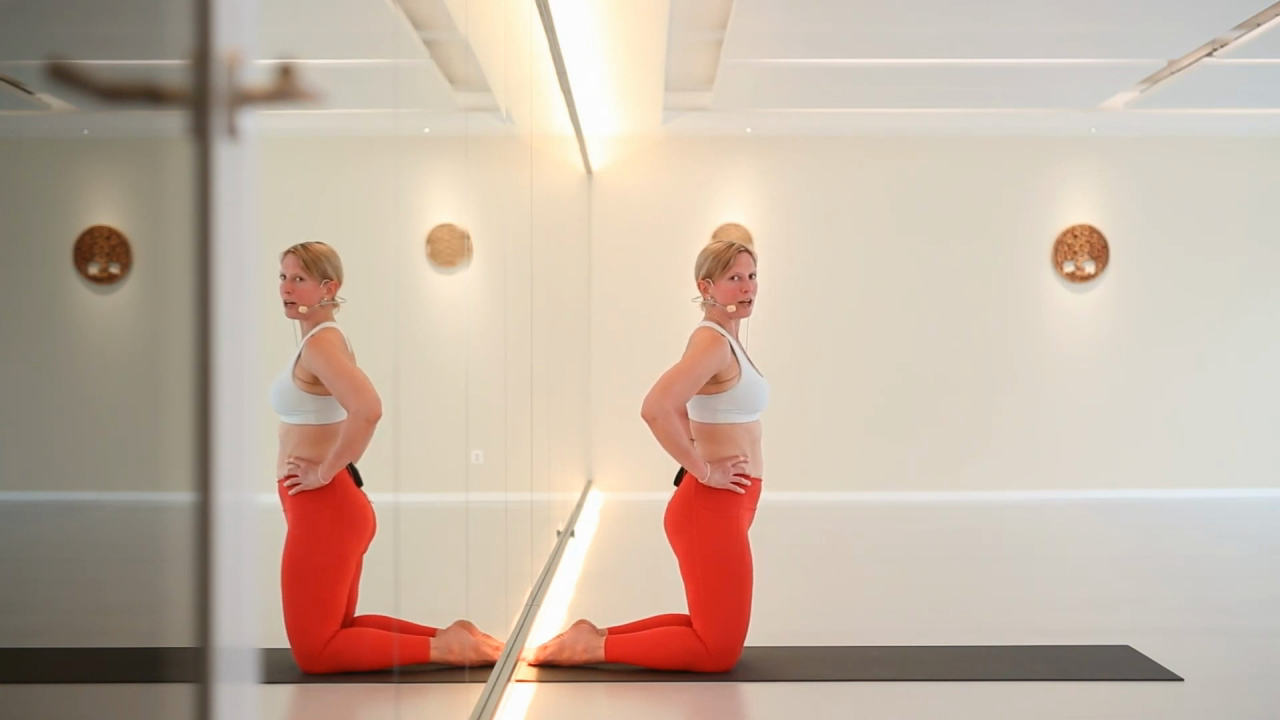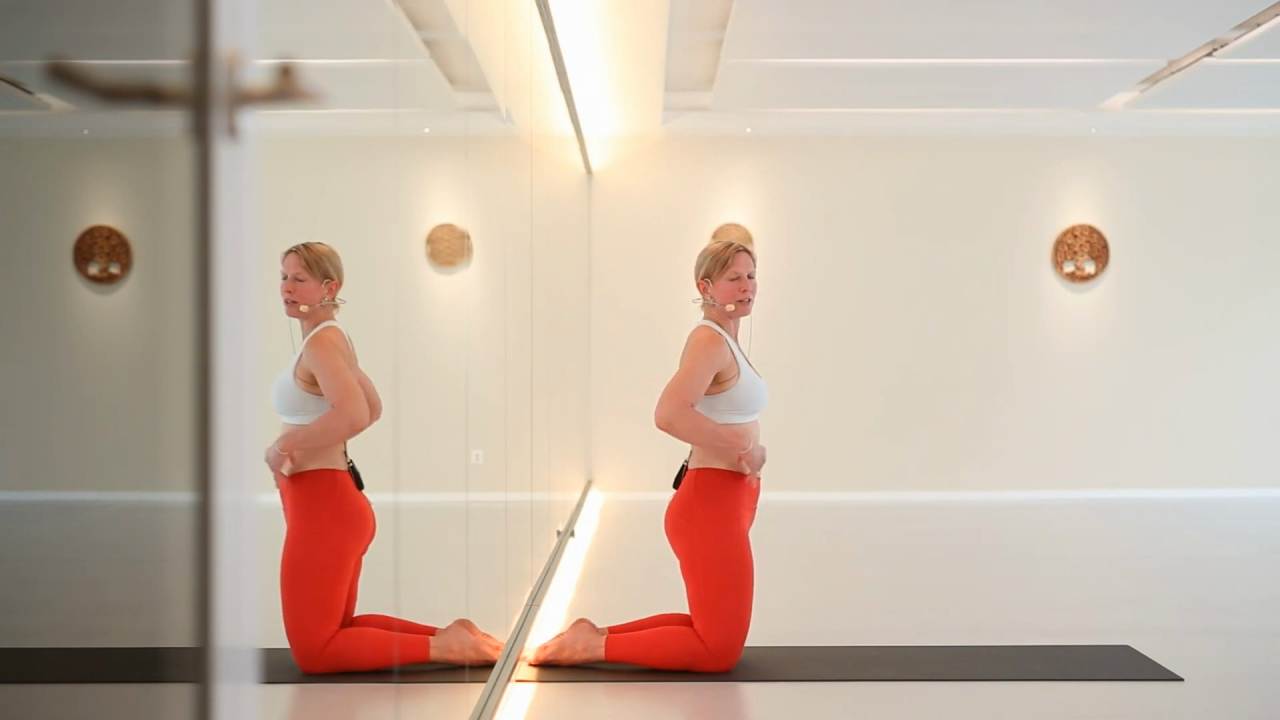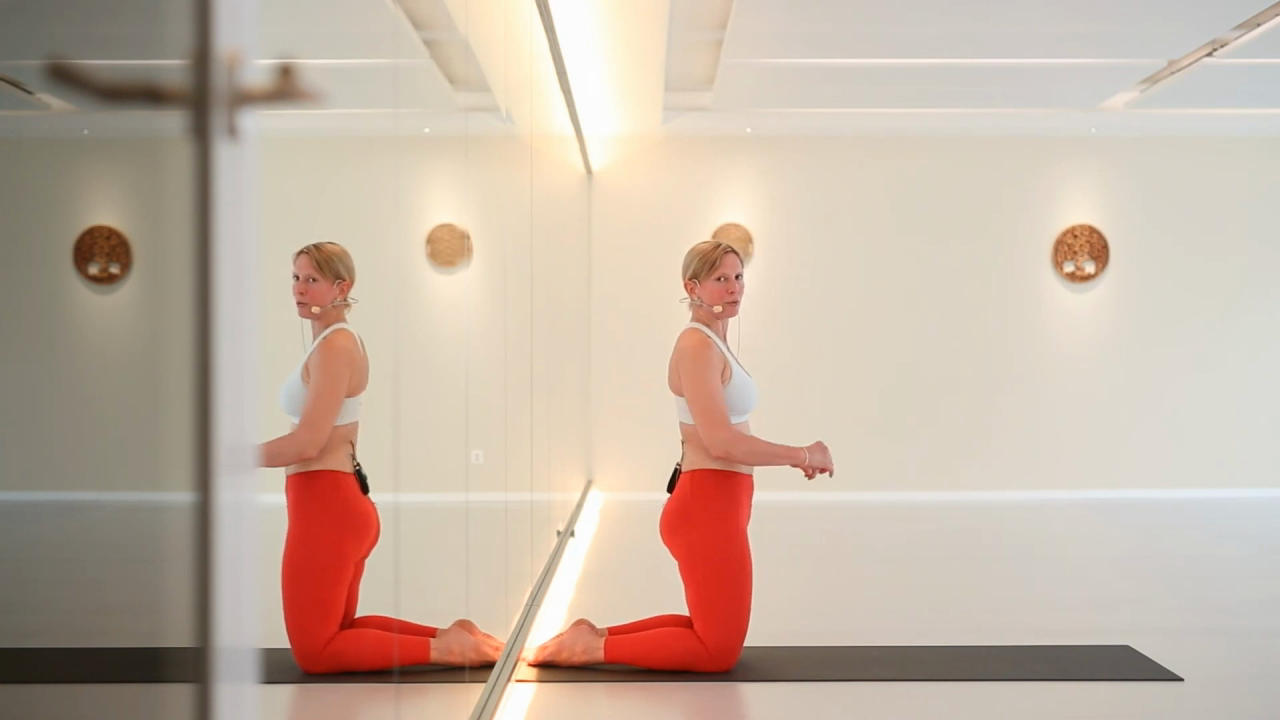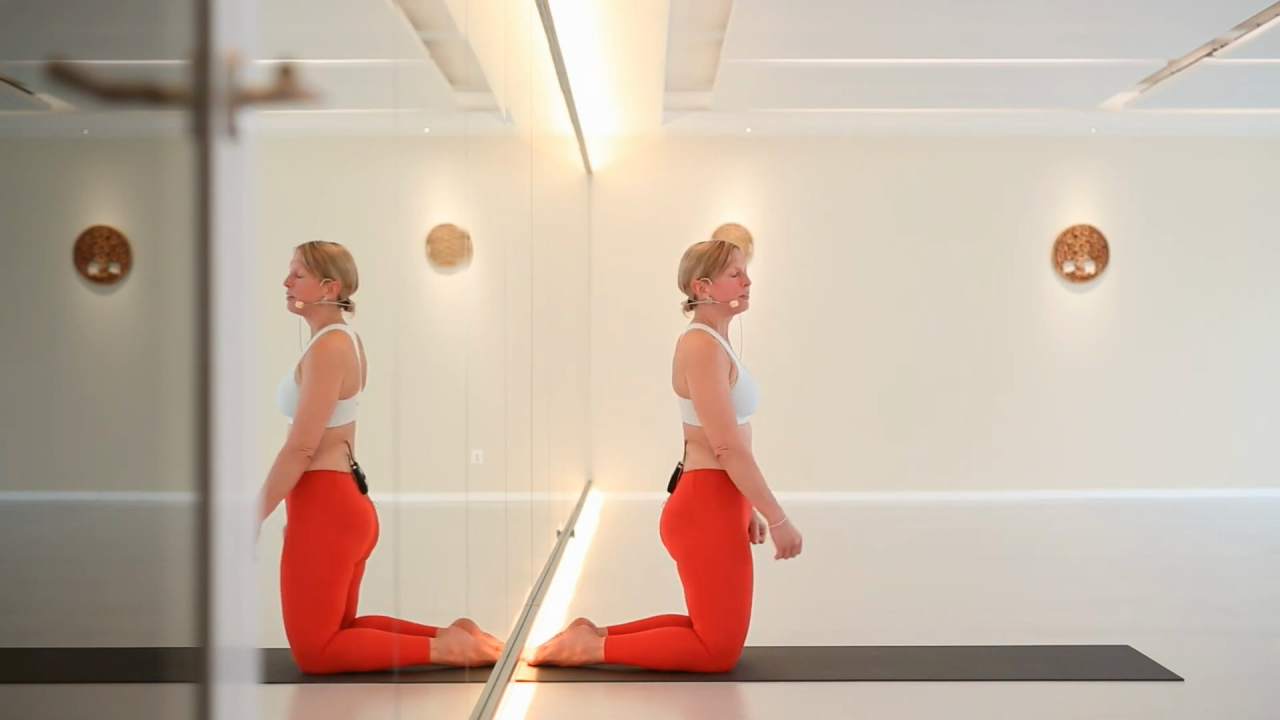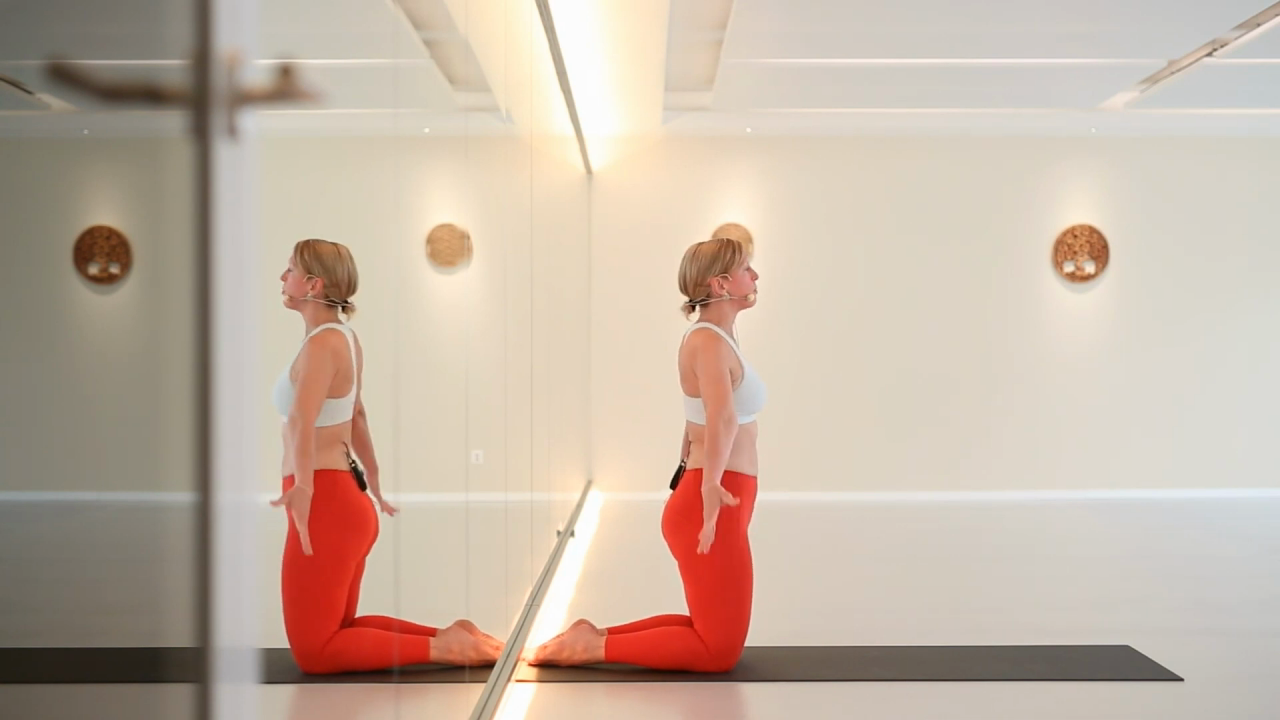
dt=0.4s
person 1, frame 1
left shoulder: (722, 341)
right shoulder: (713, 343)
left elbow: (681, 410)
right elbow: (655, 409)
right wrist: (703, 471)
left hip: (718, 509)
right hip: (712, 510)
left knee: (712, 633)
right knee: (718, 650)
left ankle: (596, 635)
right ankle: (593, 648)
person 1, frame 2
left shoulder: (721, 341)
right shoulder: (709, 342)
right elbow: (669, 414)
left wrist: (740, 449)
right wrist: (743, 444)
left hip: (720, 504)
right hip: (714, 507)
left knee: (711, 633)
right knee: (719, 651)
left ankle: (595, 634)
right ankle: (595, 646)
person 1, frame 3
left shoulder: (711, 344)
right shoulder: (698, 347)
right elbow: (722, 443)
left wrist: (793, 456)
right wrist: (801, 456)
left hip: (711, 506)
right hip: (707, 510)
left knee: (712, 634)
right knee: (719, 651)
left ankle: (597, 635)
right ankle: (593, 649)
person 1, frame 4
left shoulder: (709, 343)
right shoulder: (703, 347)
right elbow: (728, 446)
left wrist: (747, 511)
right wrist: (777, 519)
left hip: (709, 505)
right hip: (708, 511)
left knee: (712, 632)
right knee: (718, 650)
left ankle: (593, 636)
right ankle: (593, 648)
person 1, frame 5
left shoulder: (711, 338)
right shoulder: (710, 343)
right elbow: (722, 412)
right wrist: (712, 487)
left hip: (701, 506)
right hip: (706, 508)
left knee: (713, 634)
right knee: (719, 650)
left ankle: (596, 636)
right ankle: (594, 647)
person 2, frame 1
left shoulder: (319, 344)
right shoulder: (329, 339)
left elbow: (368, 410)
right elbow: (362, 409)
left wrist: (325, 473)
left hip: (322, 508)
right hip: (335, 504)
left knee: (315, 651)
right knee: (336, 628)
left ankle: (441, 649)
right ankle: (448, 637)
person 2, frame 2
left shoulder: (321, 343)
right shoulder: (329, 339)
left elbow: (351, 416)
right elbow: (371, 410)
left wrist: (285, 443)
left hip: (321, 504)
right hip: (334, 500)
left knee: (314, 651)
right knee: (333, 628)
left ankle: (441, 646)
right ankle: (447, 635)
person 2, frame 3
left shoulder: (333, 347)
right shoulder: (342, 342)
left elbow: (307, 443)
right wrist: (257, 456)
left hip: (326, 507)
right hip: (342, 502)
left knee: (315, 651)
right knee: (336, 629)
left ankle: (443, 649)
right ankle: (448, 636)
person 2, frame 4
left shoulder: (326, 349)
right shoulder: (345, 341)
left elbow: (301, 446)
left wrist: (255, 517)
right wrist: (284, 508)
left hip: (325, 508)
right hip: (346, 502)
left knee: (315, 651)
right knee: (336, 628)
left ankle: (444, 649)
right ankle: (449, 635)
person 2, frame 5
left shoulder: (322, 345)
right shoulder: (343, 338)
left elbow: (304, 415)
left wrist: (302, 488)
right wrist: (374, 482)
left hip: (326, 505)
right hip: (346, 500)
left knee: (314, 650)
right knee: (334, 629)
left ankle: (441, 648)
right ankle: (449, 637)
